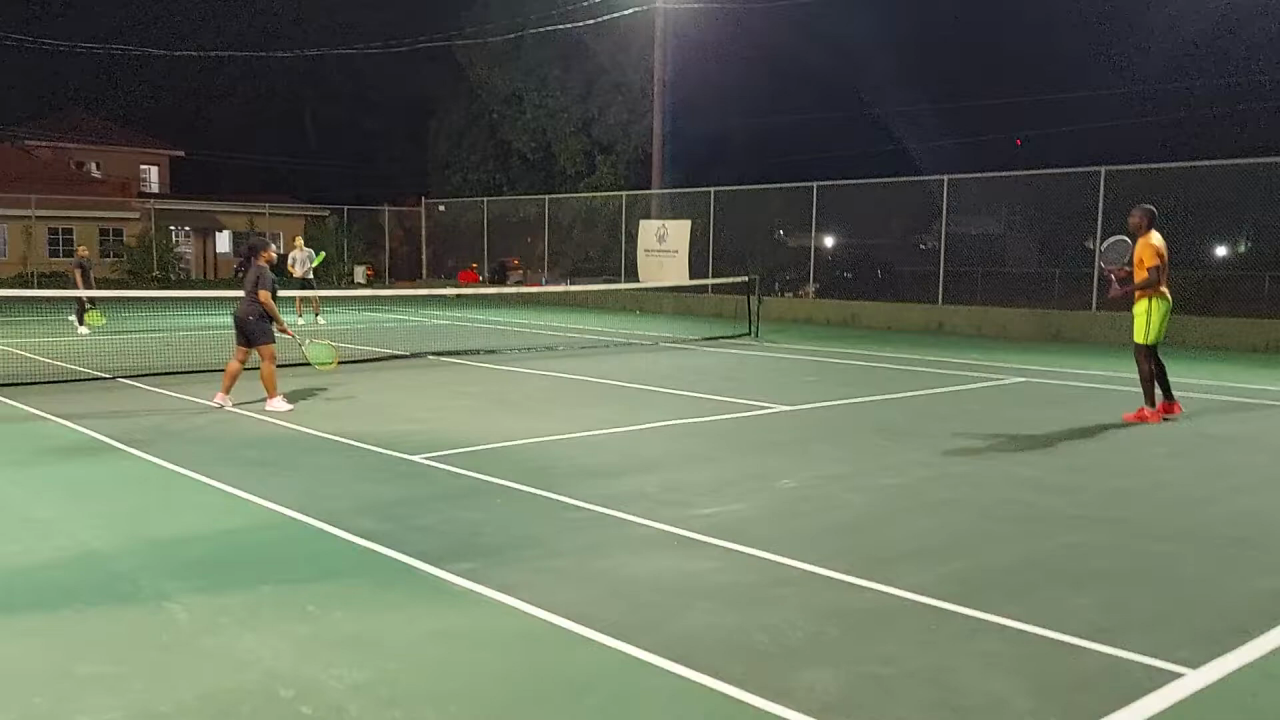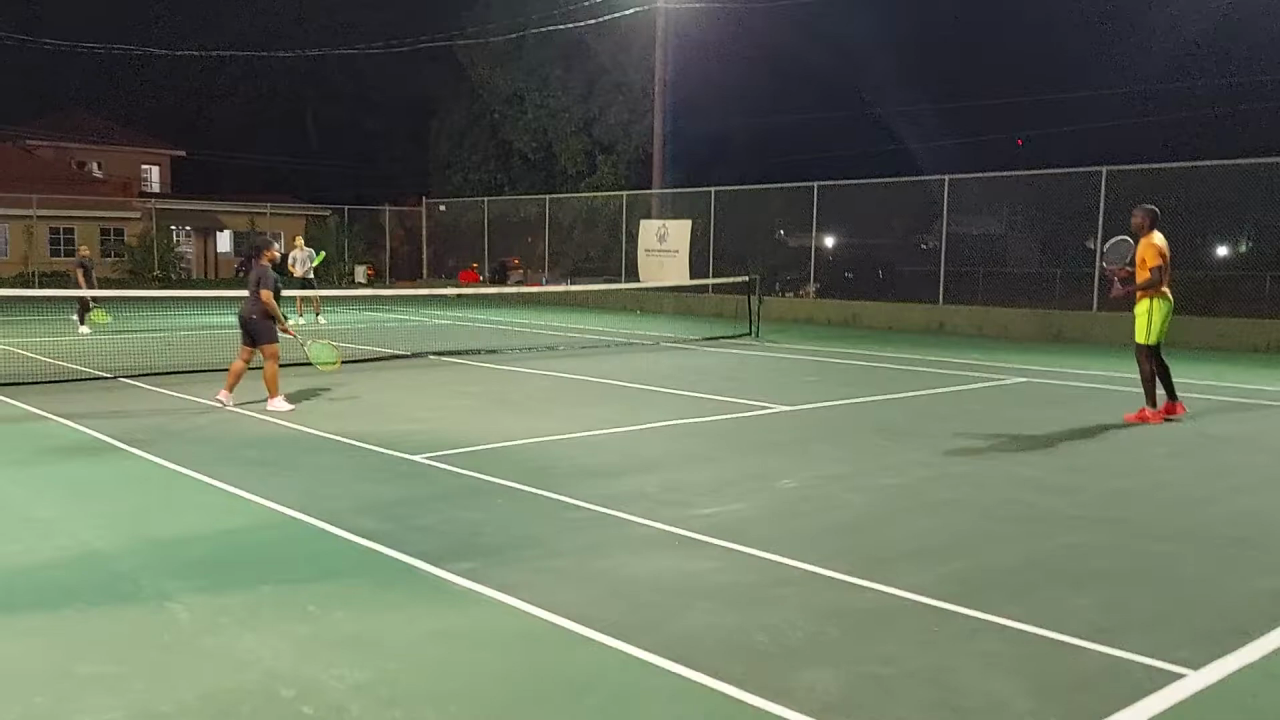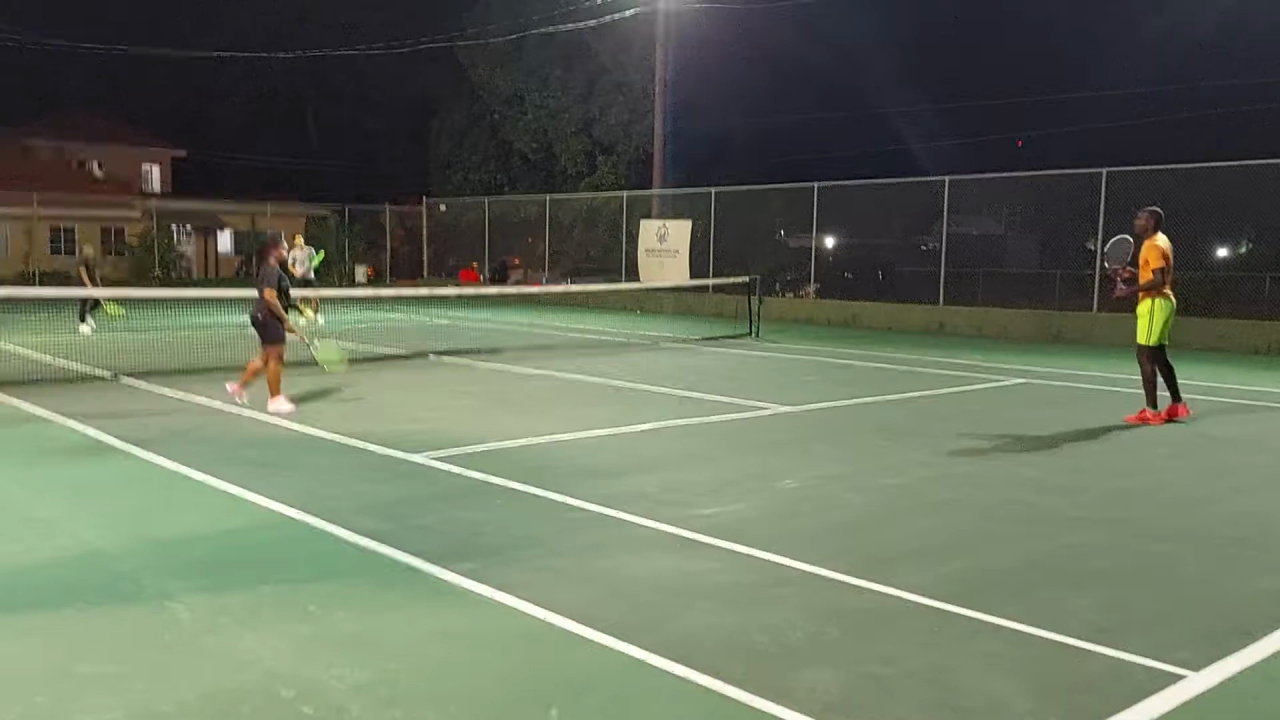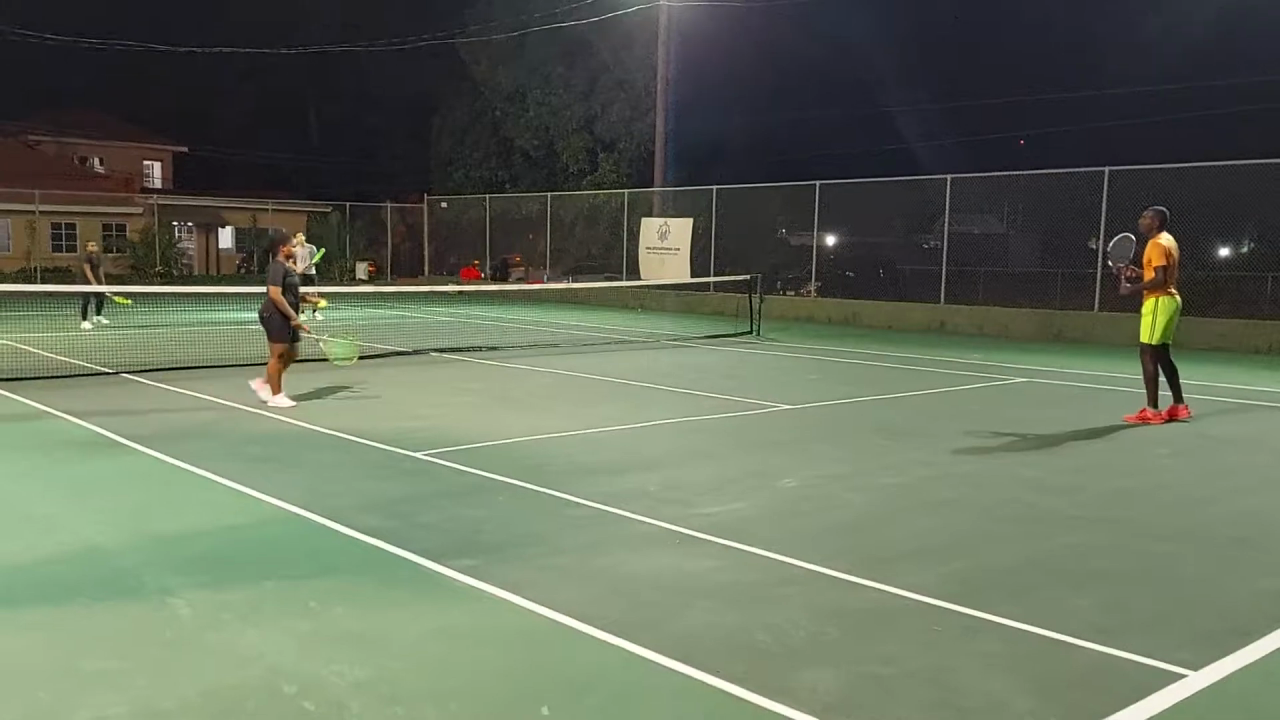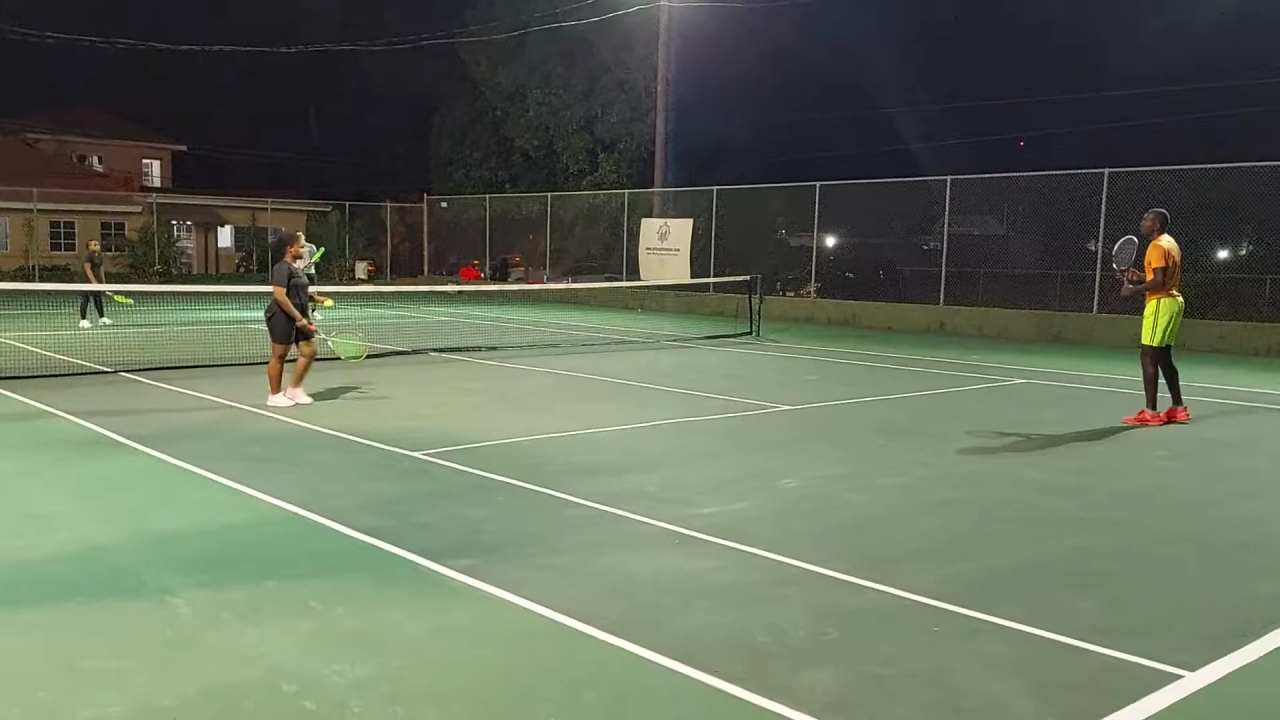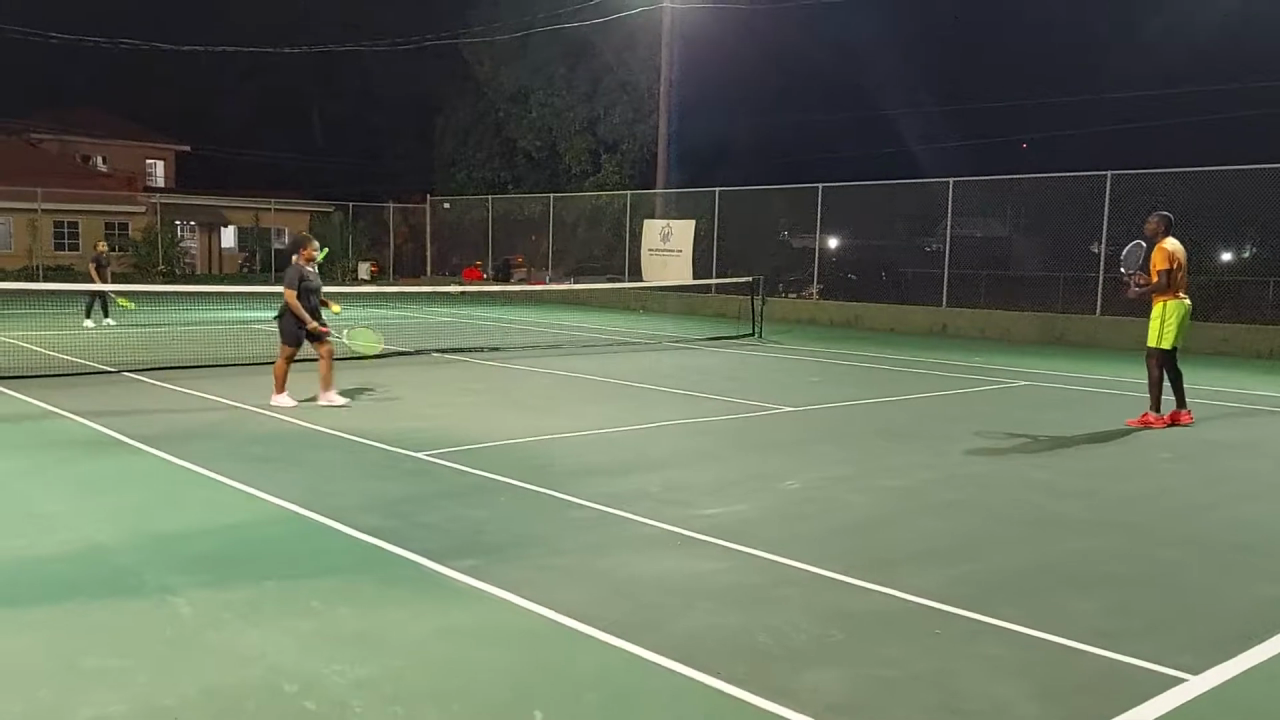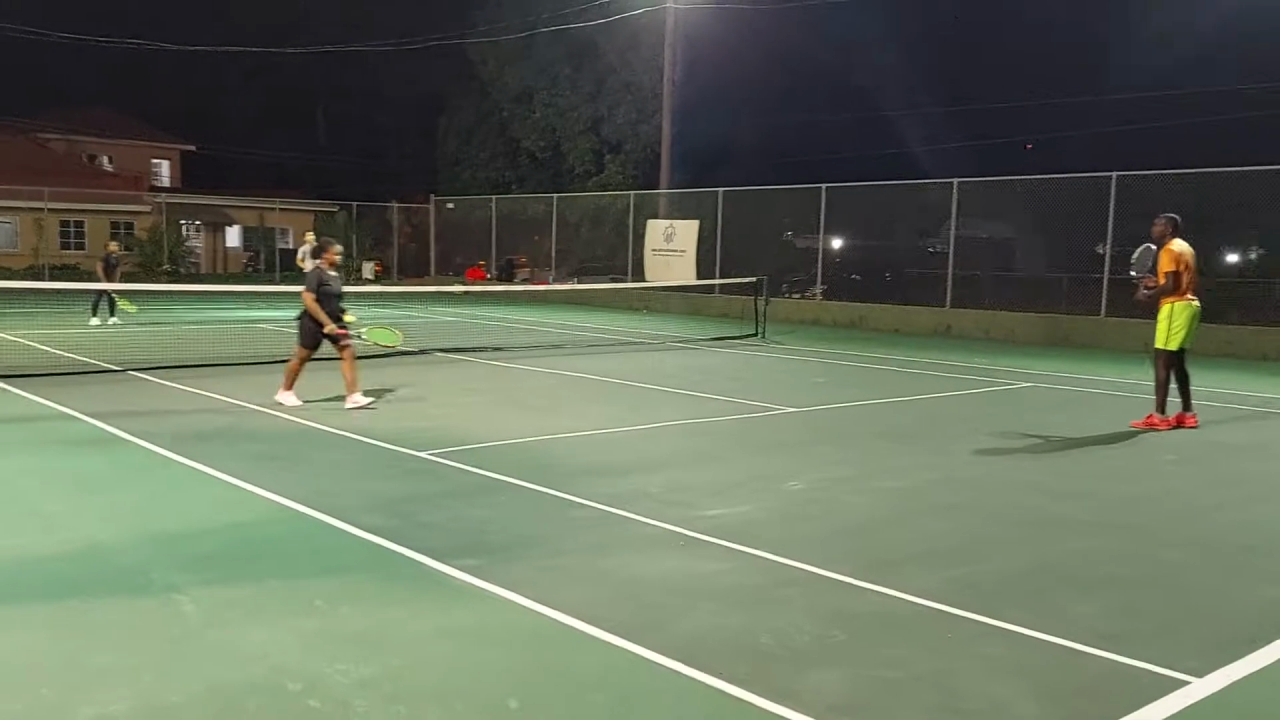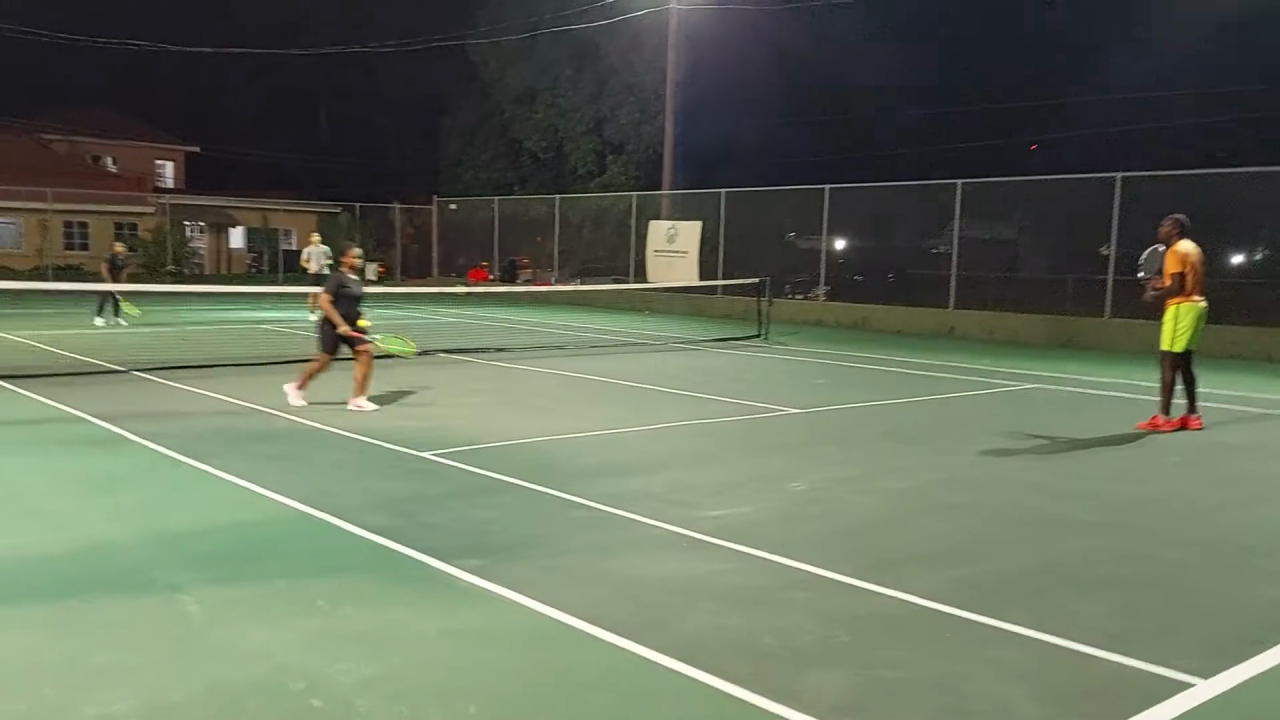
dt=0.1s
person 1, frame 1
left shoulder: (1149, 243)
right shoulder: (1151, 239)
left elbow: (1154, 279)
left wrist: (1124, 290)
left hip: (1151, 302)
right hip: (1154, 301)
left knee: (1142, 354)
right knee: (1150, 354)
left ankle: (1150, 410)
right ankle: (1169, 401)
person 1, frame 2
left shoulder: (1151, 243)
right shoulder: (1153, 240)
left elbow: (1156, 279)
left wrist: (1127, 290)
right wrist: (1130, 272)
left hip: (1152, 303)
right hip: (1156, 301)
left knee: (1143, 354)
right knee: (1154, 354)
left ankle: (1151, 410)
right ankle: (1173, 402)
person 1, frame 3
left shoulder: (1154, 245)
right shoulder: (1159, 242)
left elbow: (1158, 281)
left wrist: (1129, 290)
right wrist: (1134, 274)
left hip: (1154, 303)
right hip: (1161, 302)
left knee: (1144, 355)
right knee: (1158, 355)
left ankle: (1152, 411)
right ankle: (1178, 405)
person 1, frame 4
left shoulder: (1158, 243)
right shoulder: (1166, 240)
left elbow: (1161, 279)
left wrist: (1133, 288)
right wrist: (1138, 273)
left hip: (1159, 302)
right hip: (1167, 300)
left knee: (1147, 354)
right knee: (1162, 355)
left ankle: (1152, 410)
right ankle: (1179, 406)
person 1, frame 5
left shoulder: (1157, 246)
right shoulder: (1170, 243)
left elbow: (1160, 281)
left wrist: (1134, 290)
right wrist: (1141, 277)
left hip: (1161, 304)
right hip: (1171, 302)
left knee: (1148, 356)
right knee: (1163, 357)
left ankle: (1151, 412)
right ankle: (1178, 408)
person 1, frame 6
left shoulder: (1162, 248)
right shoulder: (1176, 246)
left elbow: (1164, 284)
left wrist: (1140, 292)
right wrist: (1148, 280)
left hip: (1167, 306)
right hip: (1178, 304)
left knee: (1153, 359)
right knee: (1169, 359)
left ankle: (1155, 414)
right ankle: (1182, 411)
person 1, frame 7
left shoulder: (1169, 250)
right shoulder: (1185, 248)
left elbow: (1171, 286)
left wrist: (1148, 295)
right wrist: (1157, 283)
left hip: (1175, 308)
right hip: (1188, 305)
left knee: (1162, 360)
right knee: (1177, 361)
left ankle: (1160, 416)
right ankle: (1187, 414)
person 1, frame 8
left shoulder: (1175, 251)
right shoulder: (1193, 249)
left elbow: (1177, 287)
left wrist: (1155, 296)
right wrist: (1164, 285)
left hip: (1181, 308)
right hip: (1195, 306)
left knee: (1168, 361)
right knee: (1184, 362)
left ankle: (1164, 418)
right ankle: (1192, 416)
person 2, frame 1
left shoulder: (253, 271)
right shoulder: (264, 273)
right elbow: (265, 299)
left wrist: (274, 319)
right wrist: (280, 322)
left hip: (243, 317)
right hip: (255, 319)
left knee: (239, 358)
right knee: (269, 358)
left ankle: (222, 395)
right ankle: (273, 400)
person 2, frame 2
left shoulder: (257, 270)
right shoulder: (267, 272)
right elbow: (266, 299)
left wrist: (279, 317)
right wrist: (281, 322)
left hip: (249, 317)
right hip: (259, 319)
left knee: (244, 357)
right knee: (272, 357)
left ankle: (225, 393)
right ankle: (274, 399)
person 2, frame 3
left shoulder: (275, 270)
right shoulder: (271, 271)
right elbow: (271, 298)
right wrist: (286, 321)
left hip: (266, 318)
right hip: (268, 318)
left knee: (266, 359)
right knee: (276, 358)
left ankle: (238, 386)
right ankle: (275, 399)
person 2, frame 4
left shoulder: (286, 267)
right shoulder: (277, 268)
right elbow: (275, 295)
right wrist: (293, 317)
left hip: (283, 316)
right hip: (274, 316)
left knee: (290, 355)
right knee: (277, 355)
left ankle: (263, 383)
right ankle: (276, 396)
person 2, frame 5
left shoulder: (296, 267)
right shoulder: (282, 268)
right elbow: (279, 296)
left wrist: (316, 298)
right wrist: (298, 318)
left hip: (299, 317)
right hip: (282, 316)
left knee: (308, 352)
right knee: (280, 356)
left ankle: (294, 390)
right ankle: (275, 395)
person 2, frame 6
left shoulder: (312, 270)
right shoulder: (294, 271)
right elbow: (290, 298)
left wrist: (327, 303)
right wrist: (308, 320)
left hip: (312, 318)
right hip: (293, 319)
left knee: (327, 351)
right knee: (287, 357)
left ankle: (327, 394)
right ankle: (278, 395)
person 2, frame 7
left shoulder: (335, 275)
right shoulder: (316, 275)
right elbow: (308, 301)
left wrist: (342, 311)
right wrist: (326, 323)
left hip: (336, 322)
right hip: (313, 322)
left knee: (349, 353)
right knee: (301, 358)
left ankle: (354, 397)
right ankle: (285, 392)
person 2, frame 8
left shoulder: (357, 279)
right shoulder: (338, 278)
right elbow: (324, 302)
left wrist: (360, 318)
right wrist: (341, 324)
left hip: (352, 326)
right hip: (335, 327)
left knee: (367, 355)
right knee: (322, 363)
left ankle: (358, 399)
right ankle: (295, 389)
